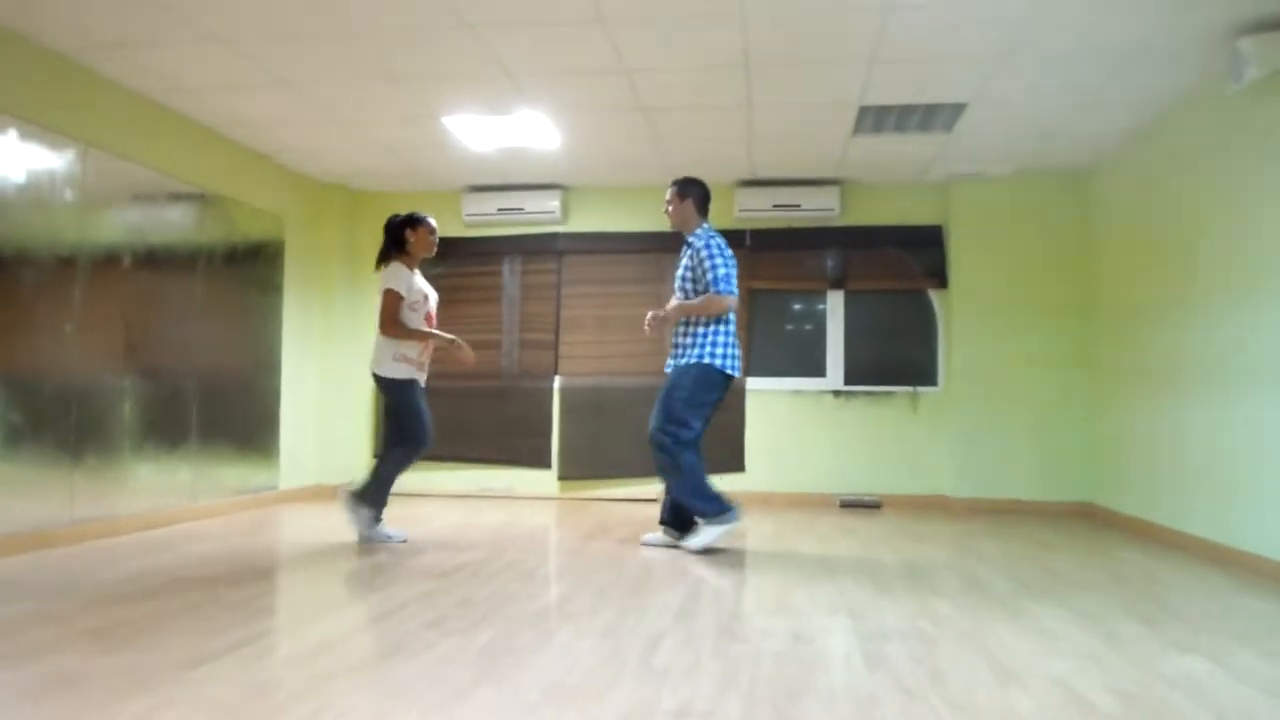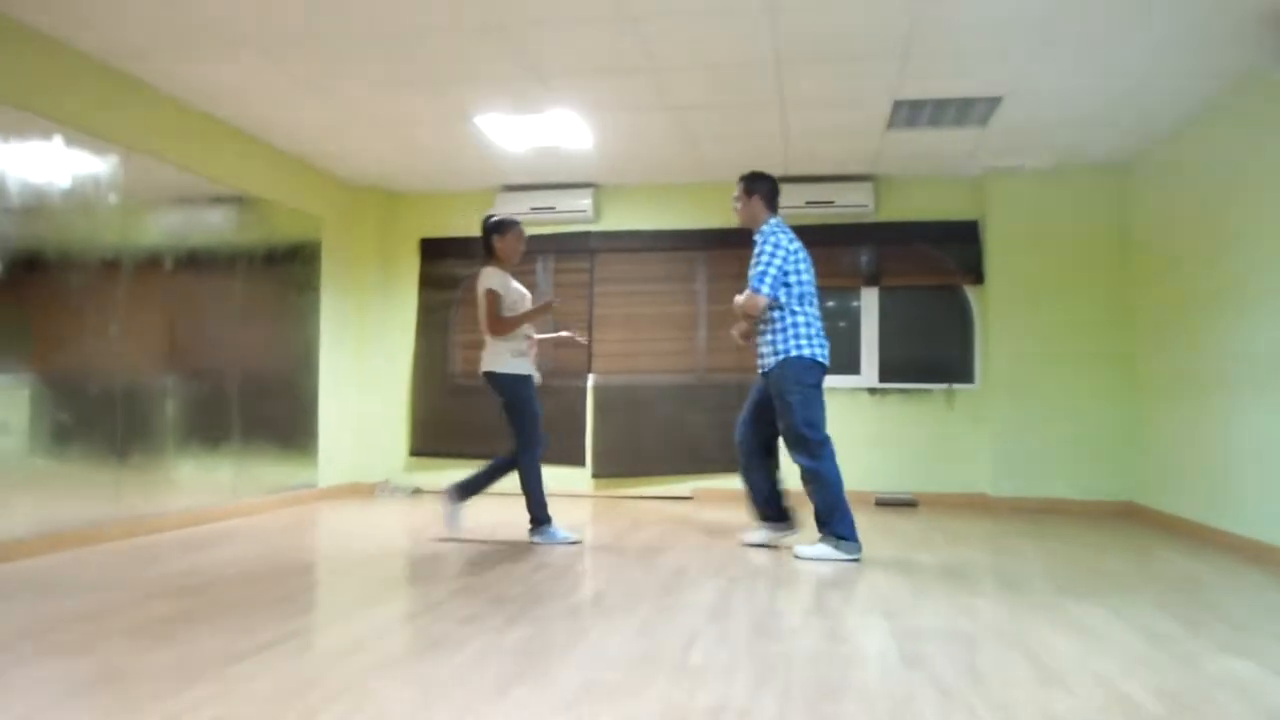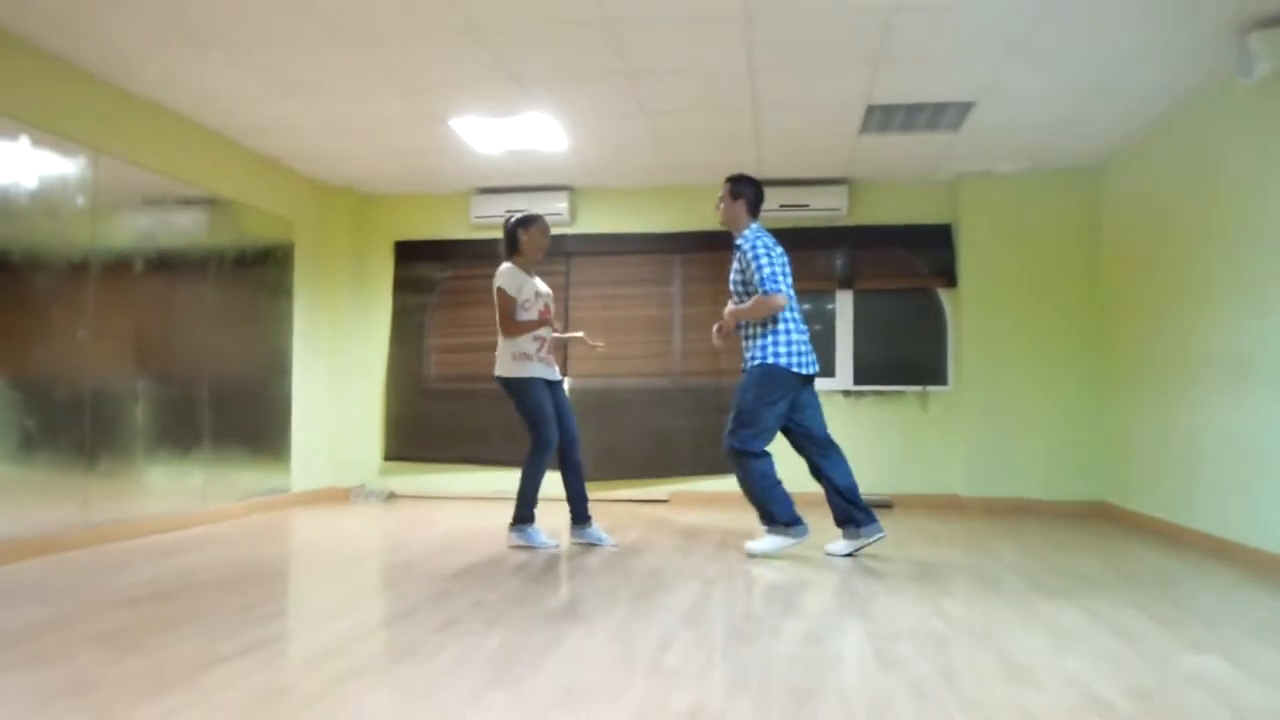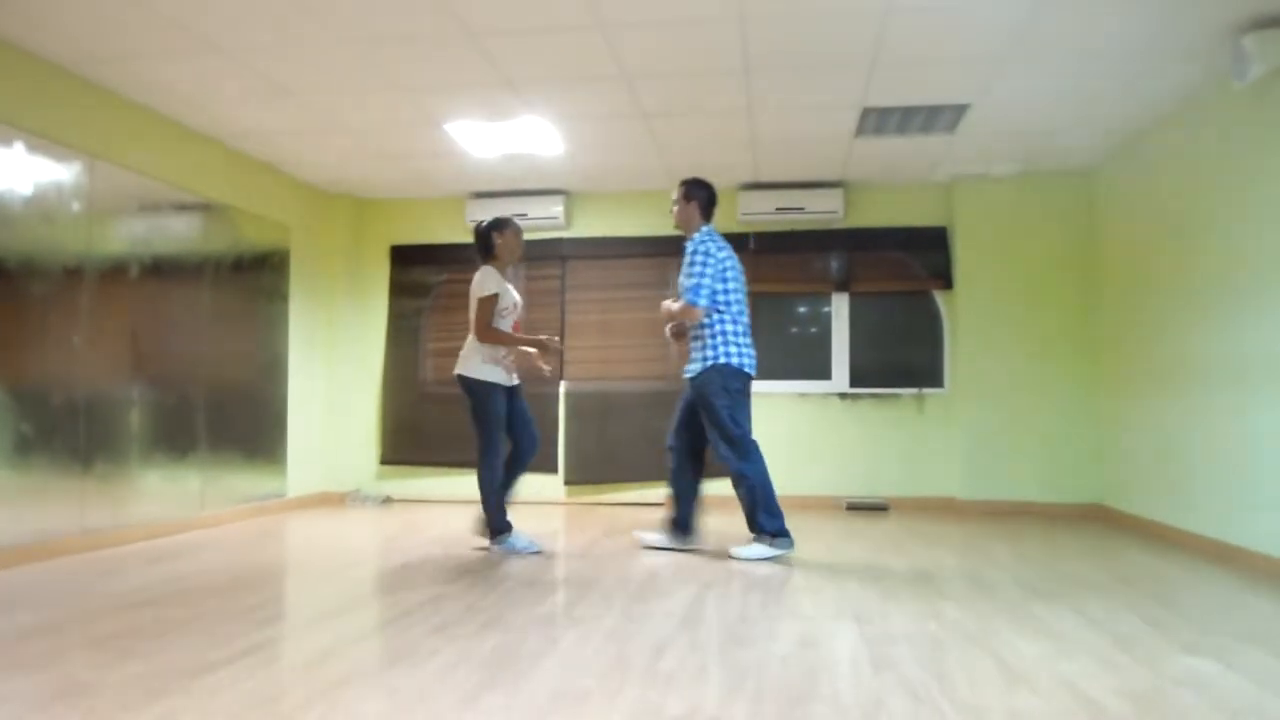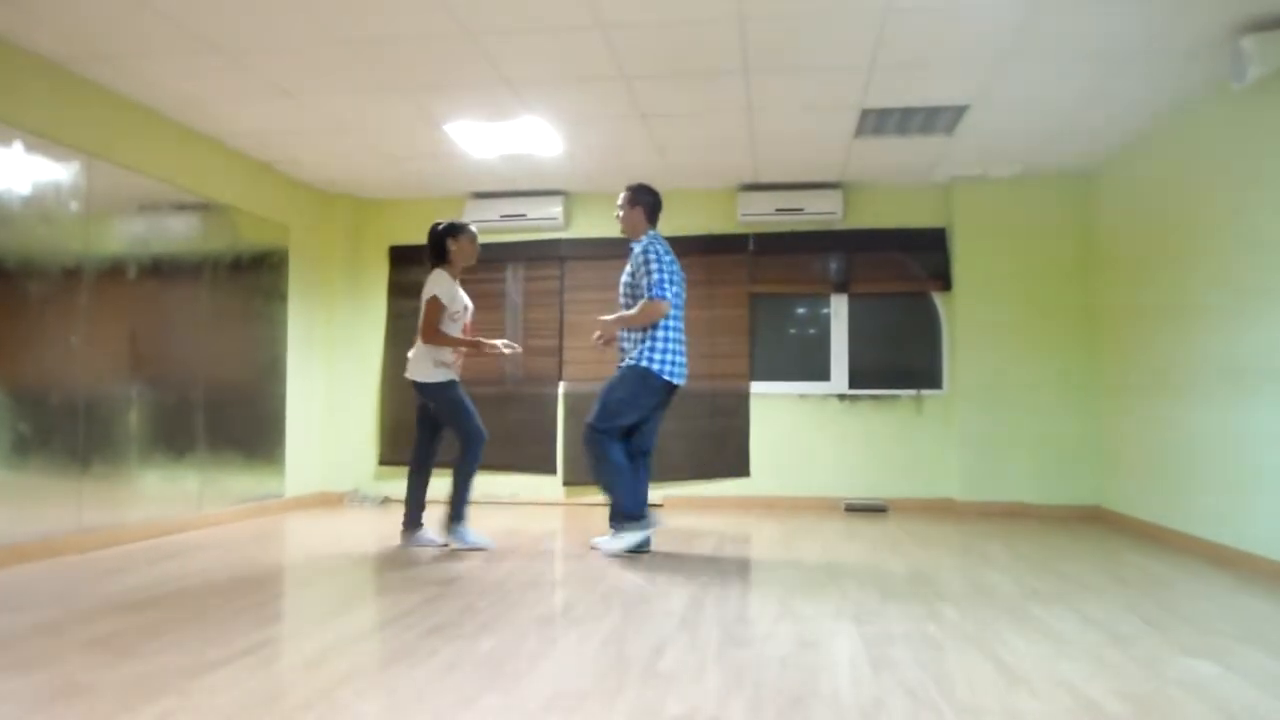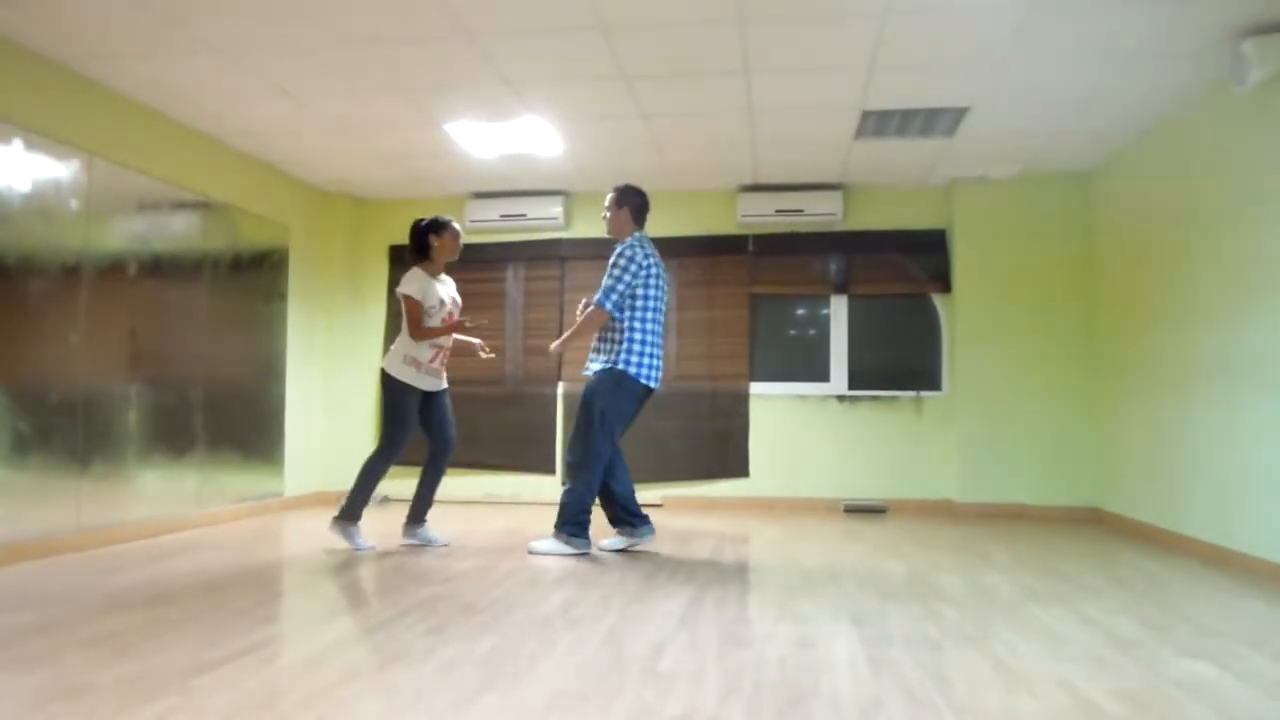
dt=0.4s
person 1, frame 1
left shoulder: (708, 245)
right shoulder: (695, 248)
left elbow: (725, 301)
left wrist: (679, 308)
right wrist: (667, 318)
left hip: (706, 360)
right hip: (694, 360)
left knee: (666, 434)
right knee: (680, 440)
left ankle: (715, 511)
right ankle: (679, 524)
person 1, frame 2
left shoulder: (771, 240)
right shoulder: (780, 239)
left elbow: (754, 302)
left wrist: (740, 303)
right wrist: (752, 326)
left hip: (793, 356)
right hip: (784, 358)
left knee: (808, 445)
right knee: (752, 434)
left ankle: (839, 537)
right ankle: (775, 518)
person 1, frame 3
left shoulder: (754, 245)
right shoulder: (755, 244)
left elbow: (775, 300)
left wrist: (734, 313)
right wrist: (732, 324)
left hip: (772, 361)
right hip: (790, 360)
left knee: (742, 443)
right knee: (815, 443)
left ankle: (784, 523)
right ankle: (859, 523)
person 1, frame 4
left shoulder: (701, 248)
right shoulder: (714, 247)
left elbow: (692, 311)
left wrist: (669, 309)
right wrist: (683, 327)
left hip: (719, 363)
right hip: (714, 364)
left knee: (736, 449)
right knee: (683, 444)
left ankle: (772, 534)
right ankle: (680, 529)
person 1, frame 5
left shoulder: (648, 250)
right shoulder: (656, 251)
left elbow: (659, 307)
left wrist: (615, 321)
right wrist: (620, 331)
left hip: (648, 365)
right hip: (660, 366)
left knee: (599, 432)
right knee: (633, 445)
left ankle: (632, 518)
right ankle: (631, 528)
person 1, frame 6
left shoulder: (630, 252)
right shoulder: (648, 255)
left elbow: (600, 314)
left wrist: (563, 341)
right wrist: (590, 310)
left hip: (622, 367)
right hip: (638, 368)
left knee: (586, 449)
right knee: (602, 447)
left ankle: (571, 534)
right ankle: (632, 523)
person 2, frame 1
left shoulder: (417, 276)
right shoulder: (397, 272)
right elbow: (388, 326)
left wrist: (448, 342)
right wrist: (440, 338)
left hip: (412, 372)
right hip: (394, 370)
left knee: (401, 442)
right knee: (418, 439)
left ankle: (370, 521)
right ankle: (363, 500)
person 2, frame 2
left shoulder: (506, 280)
right shoulder: (492, 276)
right elbow: (496, 328)
left wrist: (557, 336)
right wrist: (536, 312)
left hip: (517, 370)
right hip: (507, 370)
left knee: (525, 446)
right knee: (531, 443)
left ankle: (461, 493)
right ankle: (541, 525)
person 2, frame 3
left shoulder: (535, 280)
right shoulder: (508, 273)
right elbow: (506, 327)
left wrist: (572, 336)
right wrist: (541, 321)
left hip: (545, 371)
right hip: (520, 371)
left knee: (568, 442)
right knee: (546, 441)
left ankle: (581, 523)
right ankle: (522, 524)
person 2, frame 4
left shoulder: (501, 281)
right shoulder: (489, 277)
right elbow: (483, 332)
left wrist: (527, 352)
right wrist: (530, 341)
left hip: (503, 377)
right hip: (482, 375)
left knee: (527, 442)
right knee: (493, 449)
left ankle: (492, 516)
right ankle: (499, 532)
person 2, frame 5
left shoulder: (454, 285)
right shoulder: (440, 280)
right elbow: (428, 334)
left wrist: (489, 344)
right wrist: (471, 343)
left hip: (439, 376)
right hip: (431, 375)
left knee: (426, 450)
right knee: (474, 438)
left ankle: (412, 527)
right ankle: (456, 523)
person 2, frame 6
left shoulder: (448, 283)
right shoulder: (415, 279)
right elbow: (417, 332)
left wrist: (469, 340)
right wrist: (454, 326)
left hip: (434, 381)
right hip: (404, 375)
left knee: (445, 444)
right knee: (391, 448)
left ankle: (416, 523)
right ankle: (347, 518)
